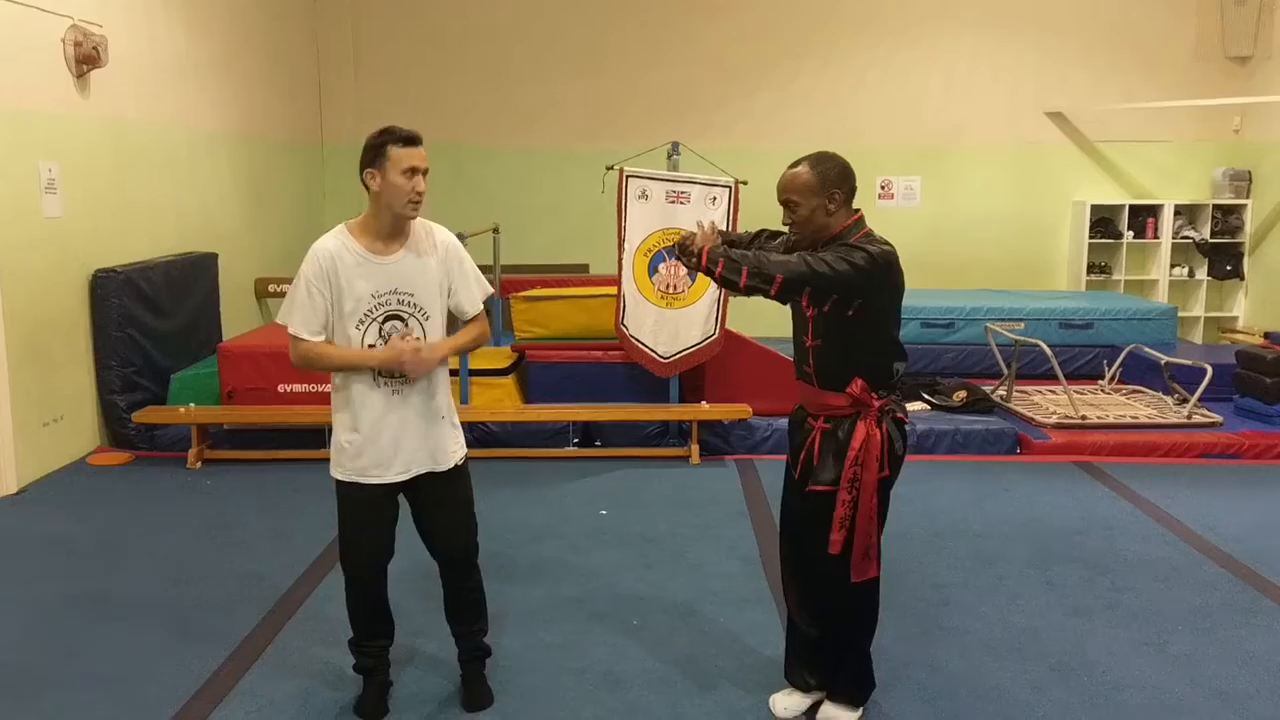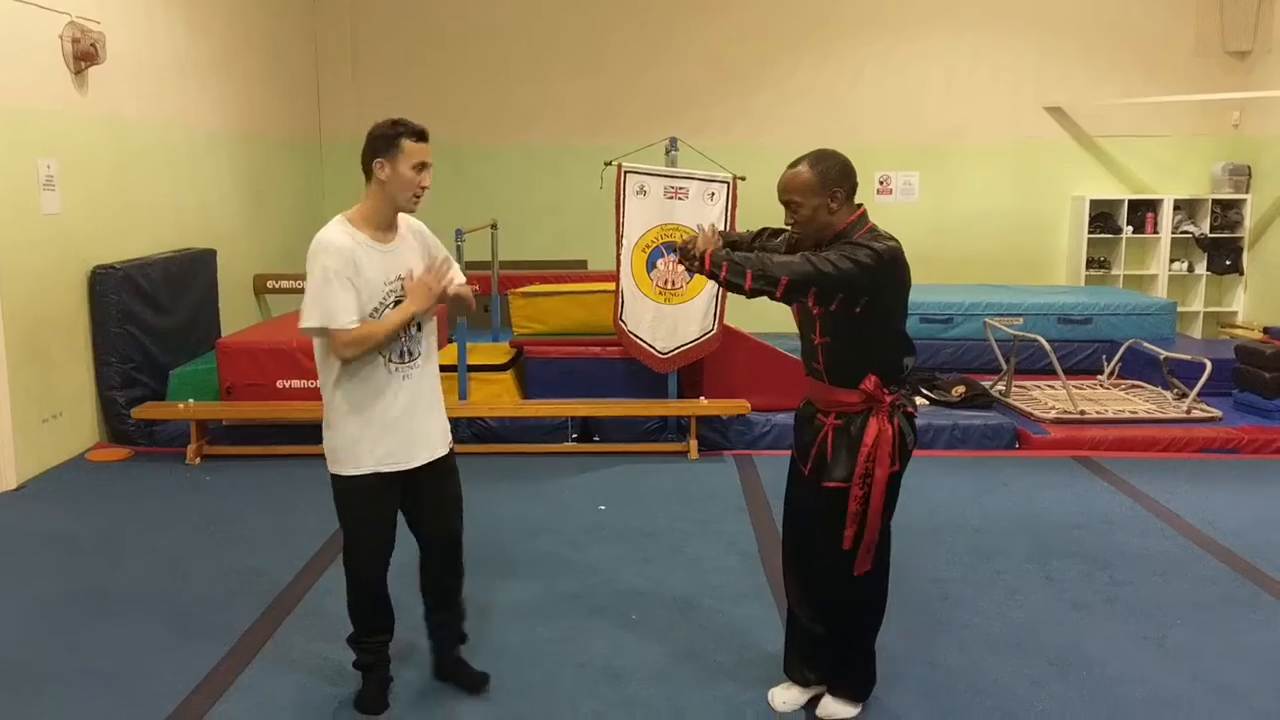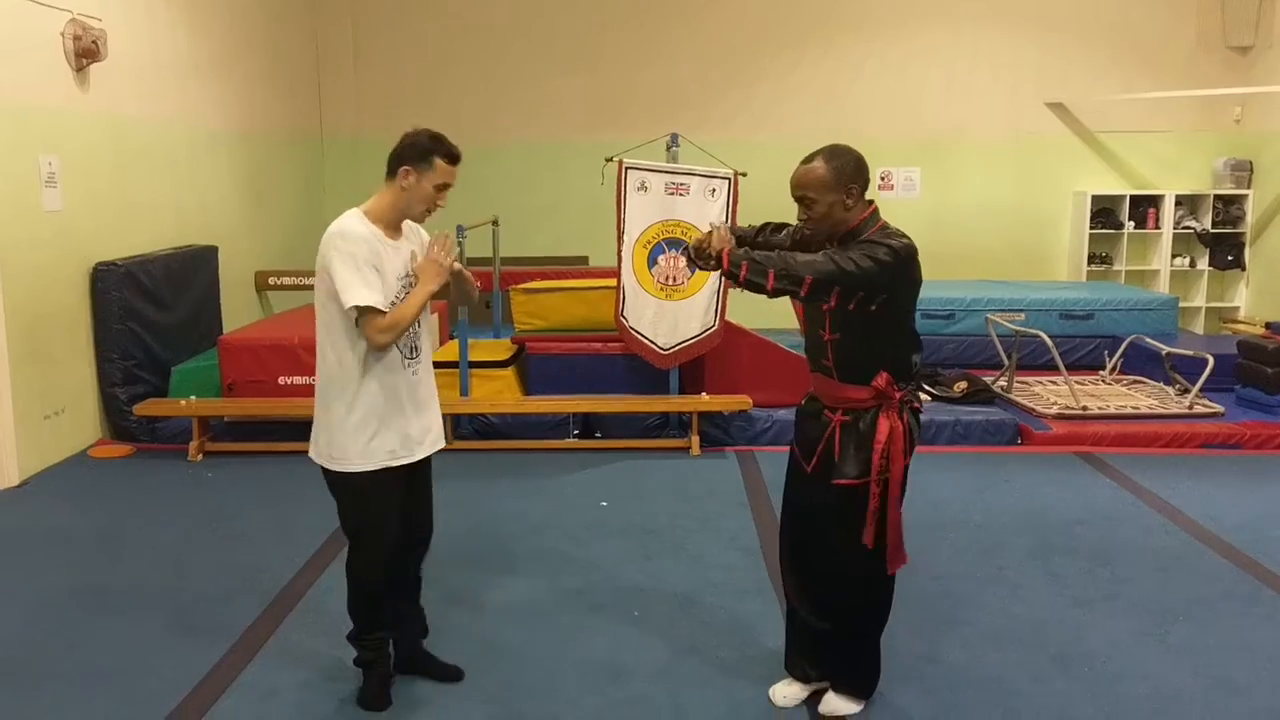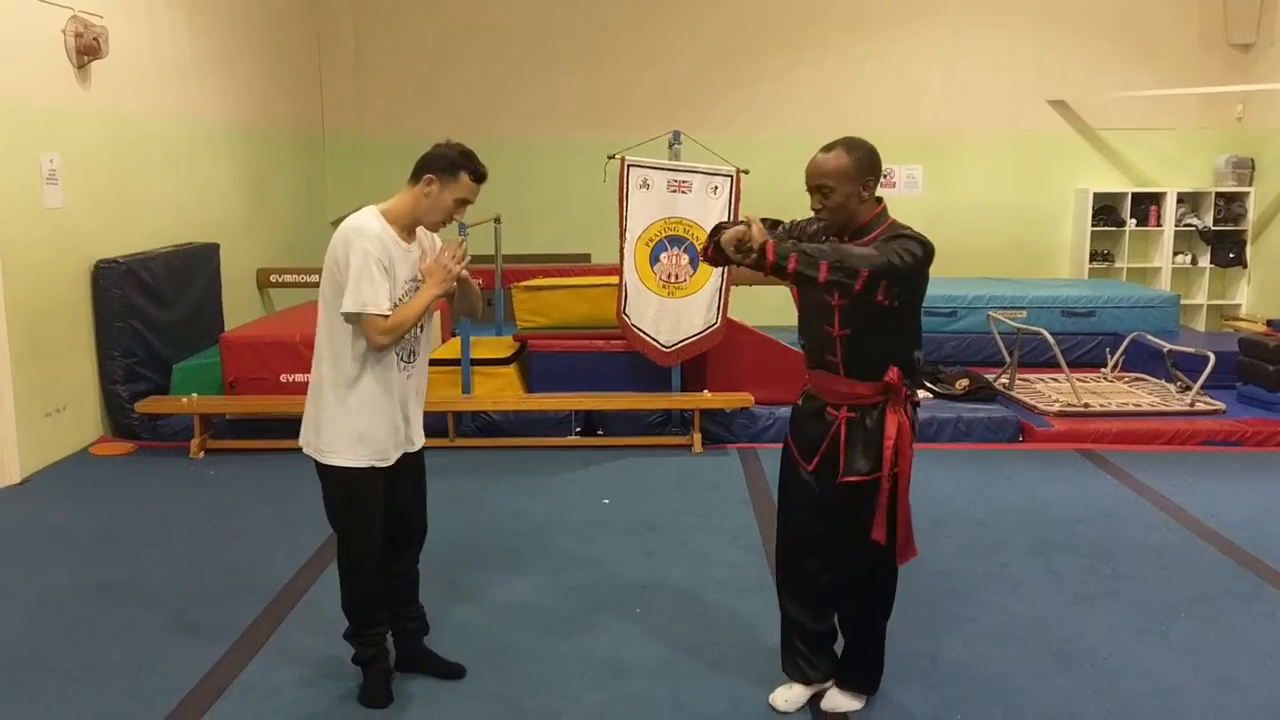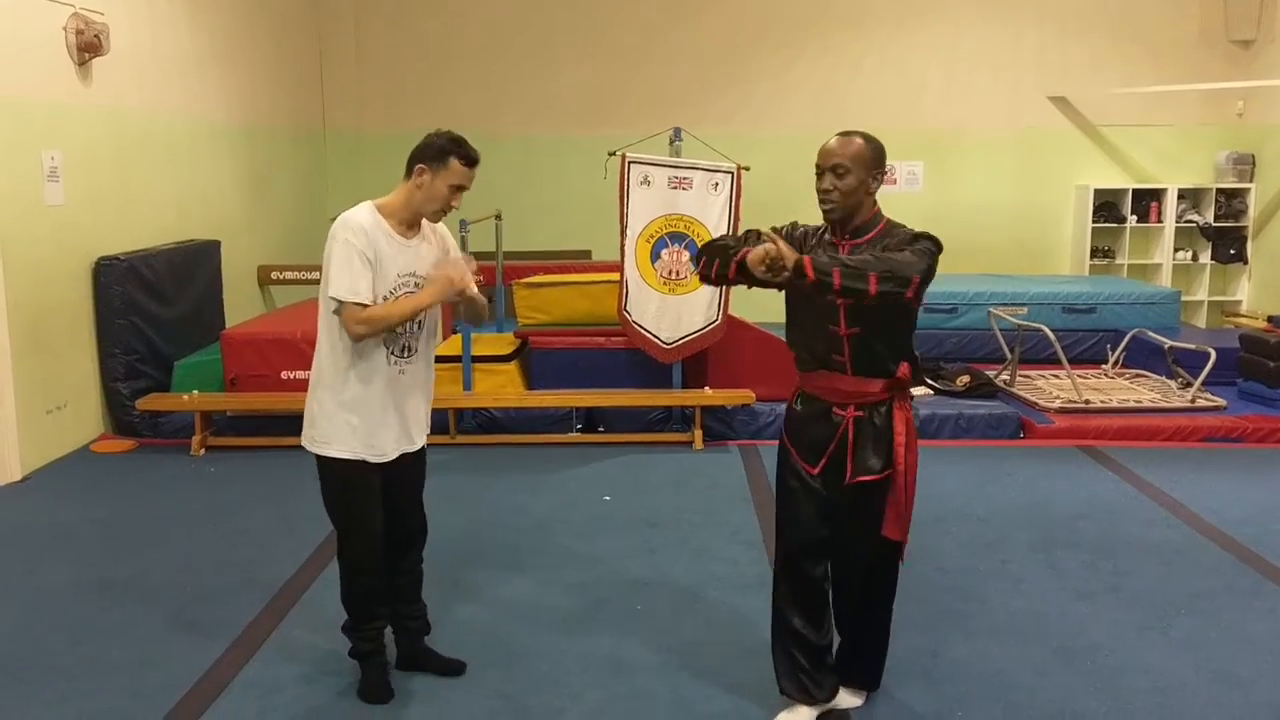
dt=0.2s
person 1, frame 1
left shoulder: (441, 244)
right shoulder: (329, 256)
left elbow: (478, 325)
right elbow: (301, 348)
left wrist: (437, 352)
right wrist: (379, 357)
left hip: (436, 442)
right hip: (362, 451)
left knee: (458, 556)
right knee: (364, 567)
left ankle: (473, 662)
right ankle: (374, 672)
person 1, frame 2
left shoulder: (417, 234)
right shoulder: (334, 246)
left elbow: (461, 299)
right elbow: (345, 344)
left wrist: (450, 293)
right wrist: (414, 305)
left hip: (426, 433)
right hip: (361, 443)
left knee: (445, 543)
right knee: (367, 559)
left ankle: (447, 651)
right ankle: (374, 667)
person 1, frame 3
left shoulder: (413, 233)
right shoulder: (348, 238)
left elbow: (464, 294)
right elbow: (381, 331)
left wrist: (454, 274)
right wrist: (426, 283)
left hip: (412, 428)
right hip: (359, 439)
left knee: (414, 540)
right knee: (372, 553)
left ankle: (409, 645)
right ankle: (374, 662)
person 1, frame 4
left shoulder: (426, 240)
right shoulder: (363, 236)
left elbow: (471, 311)
right elbow: (379, 332)
left wrist: (460, 280)
right wrist: (432, 287)
left hip: (400, 428)
right hip: (349, 433)
left knee: (406, 539)
right knee: (363, 549)
left ankle: (410, 643)
right ankle: (372, 658)
person 1, frame 5
left shoulder: (438, 237)
right shoulder: (355, 229)
left elbow: (478, 316)
right elbow: (359, 321)
left wrist: (466, 292)
right wrist: (433, 292)
left hip: (405, 425)
right hip: (348, 426)
left knee: (407, 537)
right knee: (362, 544)
left ankle: (411, 641)
right ankle: (369, 653)
person 2, frame 1
left shoulder: (870, 261)
right shoulder: (813, 244)
left elbow: (788, 275)
right elbow: (766, 247)
left wrist: (711, 255)
right wrist: (709, 241)
left hip: (860, 434)
right hip: (815, 426)
left knee: (845, 564)
right knee: (801, 558)
person 2, frame 2
left shoulder: (876, 256)
right shoulder: (817, 241)
left elbow: (794, 276)
right elbow: (767, 246)
left wrist: (712, 259)
right wrist: (714, 242)
left hip: (870, 430)
right hip: (821, 420)
left knee: (853, 558)
right knee: (804, 551)
right ankle: (809, 669)
person 2, frame 3
left shoulder: (891, 254)
right shoulder: (820, 236)
left elbow: (816, 277)
right elbow: (768, 240)
left wrist: (729, 259)
right wrist: (723, 238)
left hip: (874, 428)
right hip: (822, 417)
left knee: (861, 557)
right knee: (802, 546)
right ankle: (810, 664)
person 2, frame 4
left shoulder: (906, 249)
right shoulder: (818, 232)
left elbow: (857, 270)
left wrist: (768, 251)
right wrist: (734, 236)
left hip: (874, 425)
right hip: (816, 415)
left knee: (863, 557)
right knee: (799, 547)
left ankle: (857, 675)
right ankle: (809, 667)
person 2, frame 5
left shoulder: (910, 246)
right shoulder: (800, 239)
left elbow: (895, 277)
right elbow: (708, 261)
left wrist: (804, 267)
right wrist: (749, 257)
left hip: (876, 427)
right hip: (810, 419)
left knee: (866, 559)
right knee: (798, 555)
